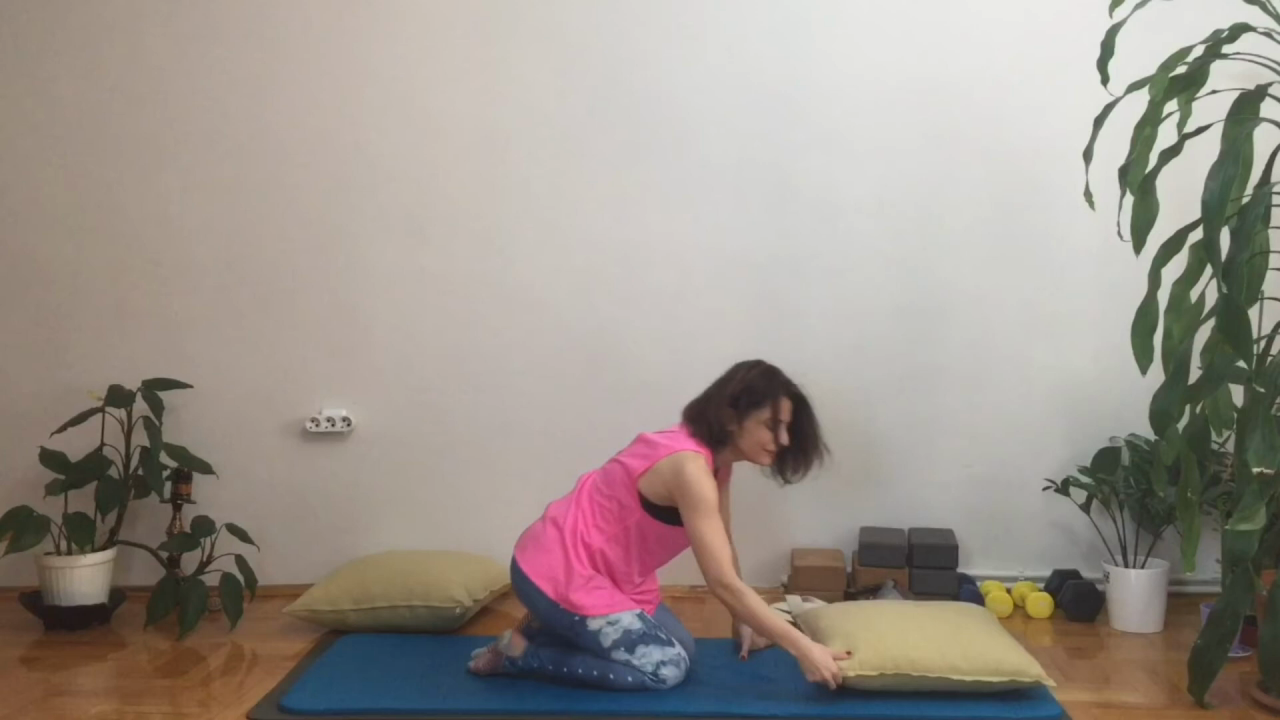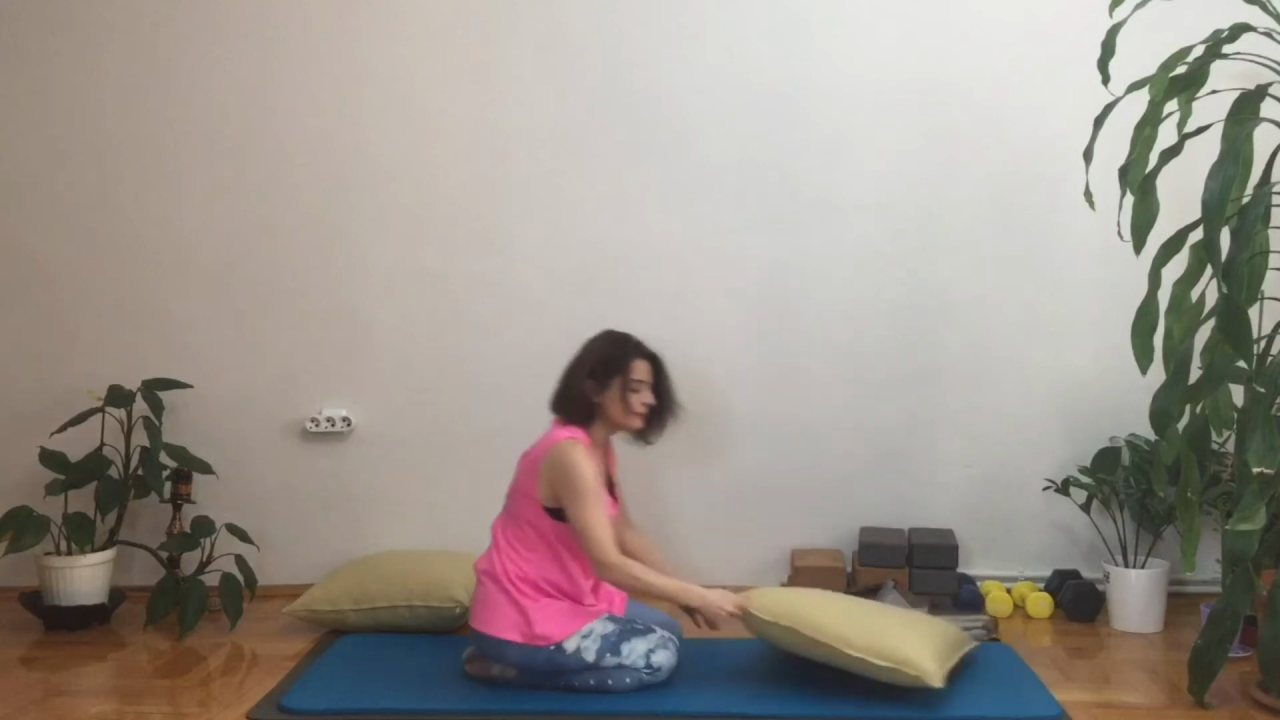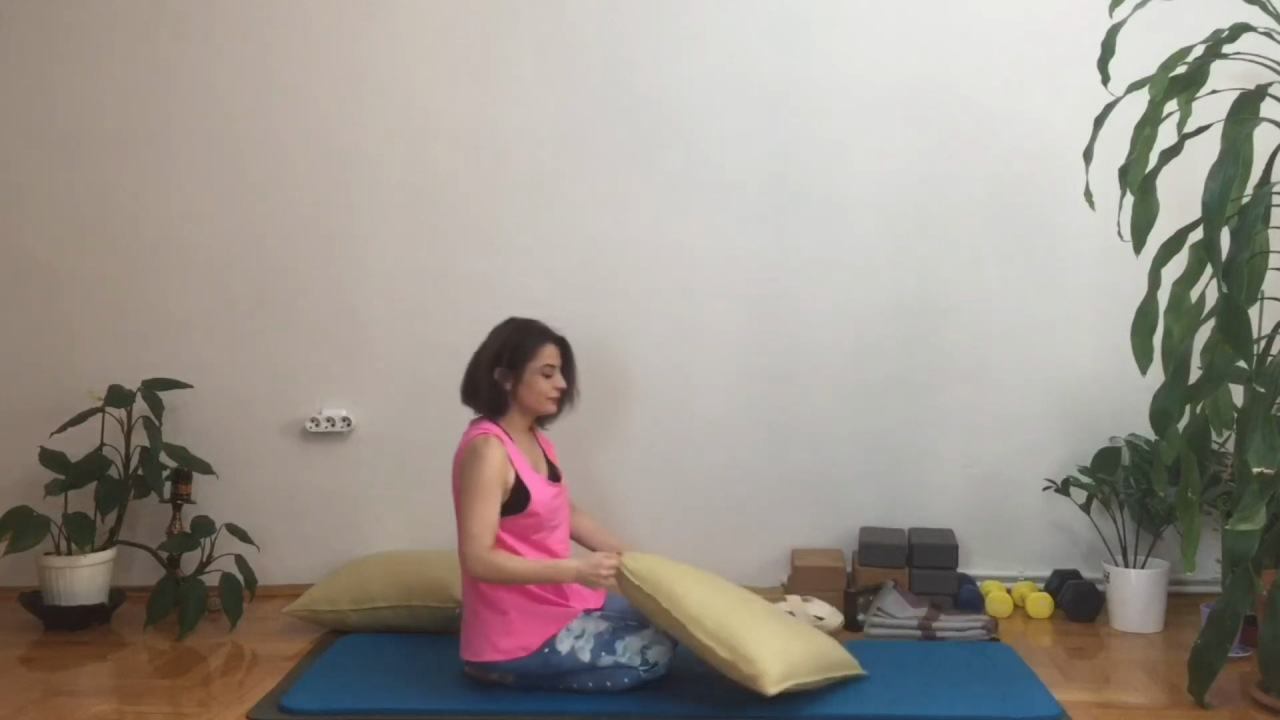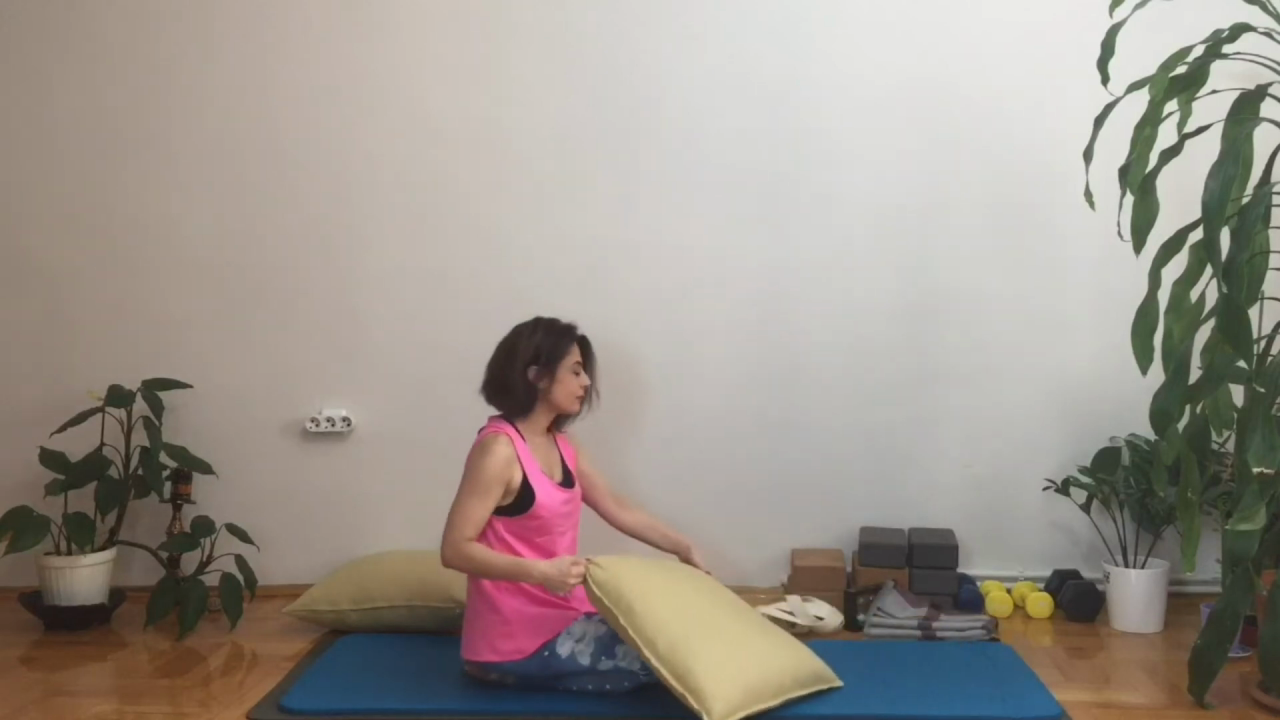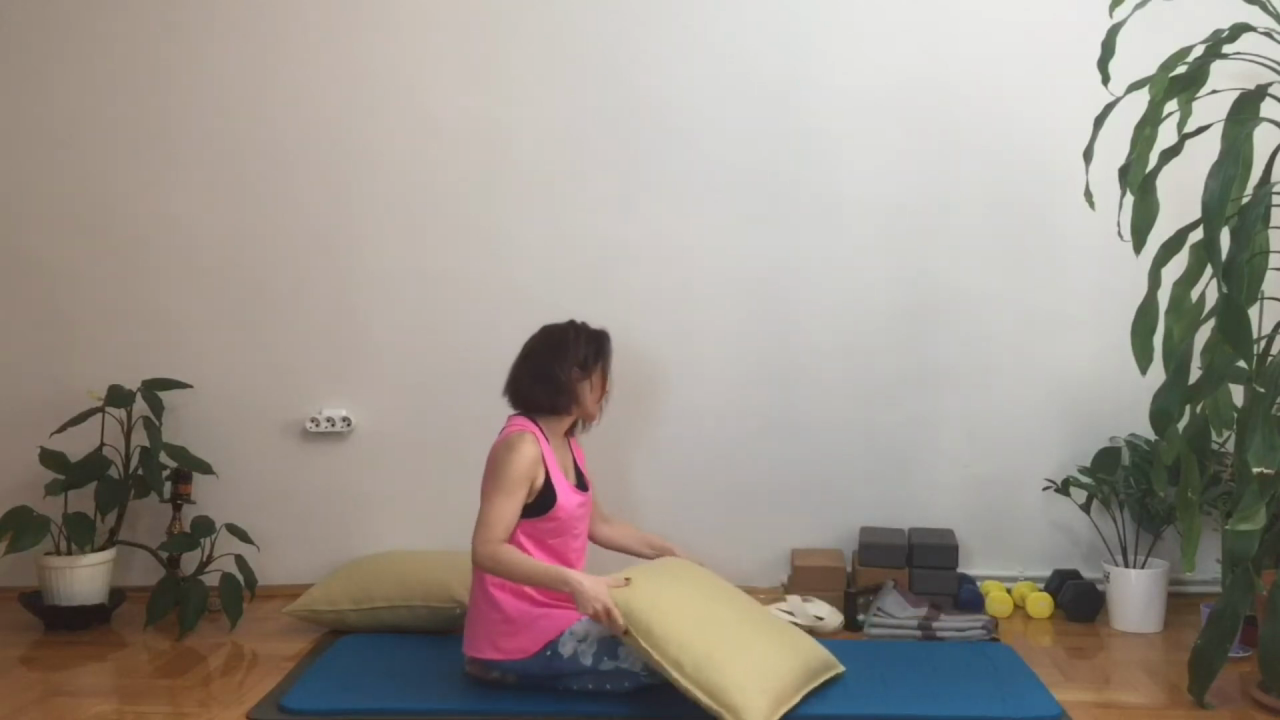
dt=0.4s
person 1, frame 1
left shoulder: (714, 459)
right shoulder: (690, 467)
left elbow: (722, 550)
right elbow: (723, 583)
left wrist: (743, 621)
right wrist: (804, 649)
left hip: (602, 573)
right hip: (558, 578)
left knee: (679, 647)
right knee: (667, 666)
left ankle: (548, 630)
right ankle: (520, 653)
person 1, frame 2
left shoulder: (599, 447)
right shoulder: (570, 454)
left elbow: (624, 531)
right elbow: (609, 563)
left wrist: (688, 594)
right wrist: (701, 598)
left hip: (557, 600)
right hip: (523, 619)
left knee: (665, 632)
right knee: (658, 657)
right ankle: (512, 663)
person 1, frame 3
left shoulder: (535, 440)
right shoulder: (487, 450)
left elbow: (569, 519)
right elbow: (478, 561)
right wrist: (575, 570)
left hip: (553, 603)
right hip: (513, 630)
left knee: (658, 621)
right knee: (652, 652)
left ankle: (544, 660)
right ankle: (513, 669)
person 1, frame 4
left shoulder: (560, 443)
right shoulder: (498, 449)
left elbow: (616, 508)
right elbow: (455, 548)
left wrist: (683, 548)
right wrist: (536, 571)
left hip: (556, 606)
right hip: (512, 631)
right knee: (649, 658)
left ankle: (540, 667)
right ankle: (510, 670)
person 1, frame 5
left shoulder: (567, 442)
right shoulder: (521, 446)
left elbow: (596, 523)
right elbow: (488, 551)
left wrist: (665, 552)
right wrist: (575, 583)
left hip: (558, 606)
right hip: (516, 630)
left ankle: (541, 666)
right ankle: (510, 669)
